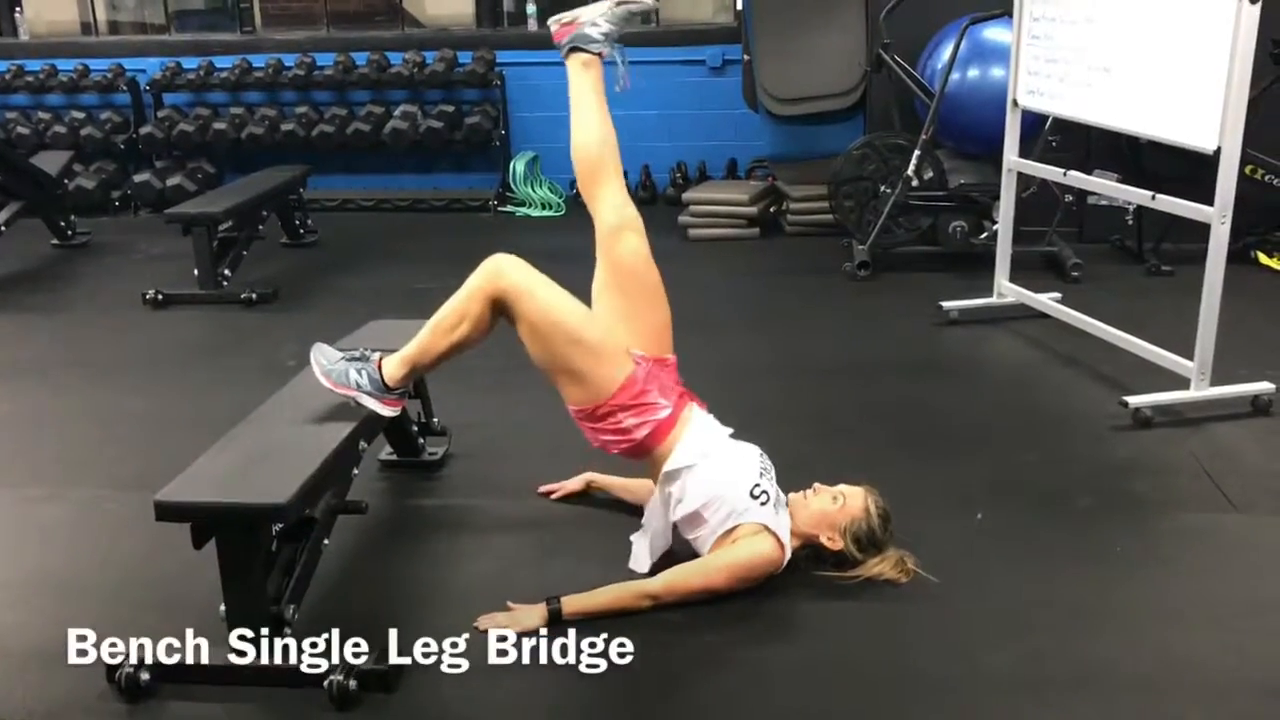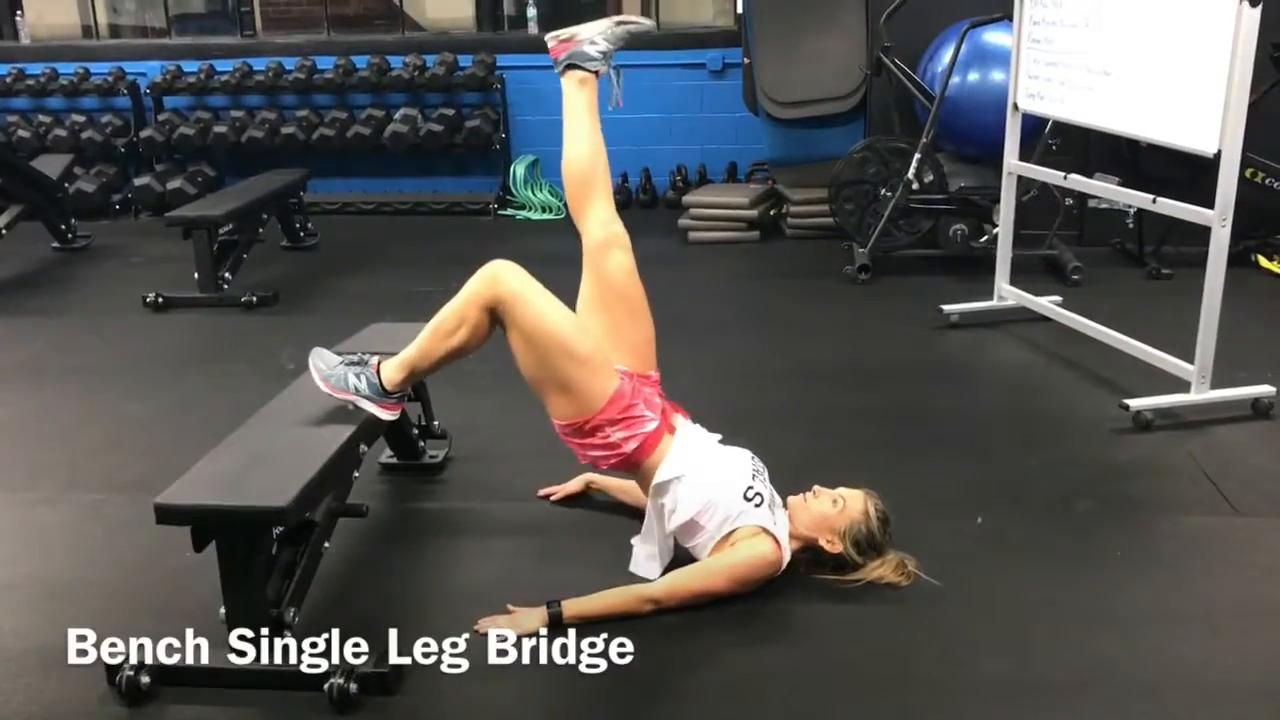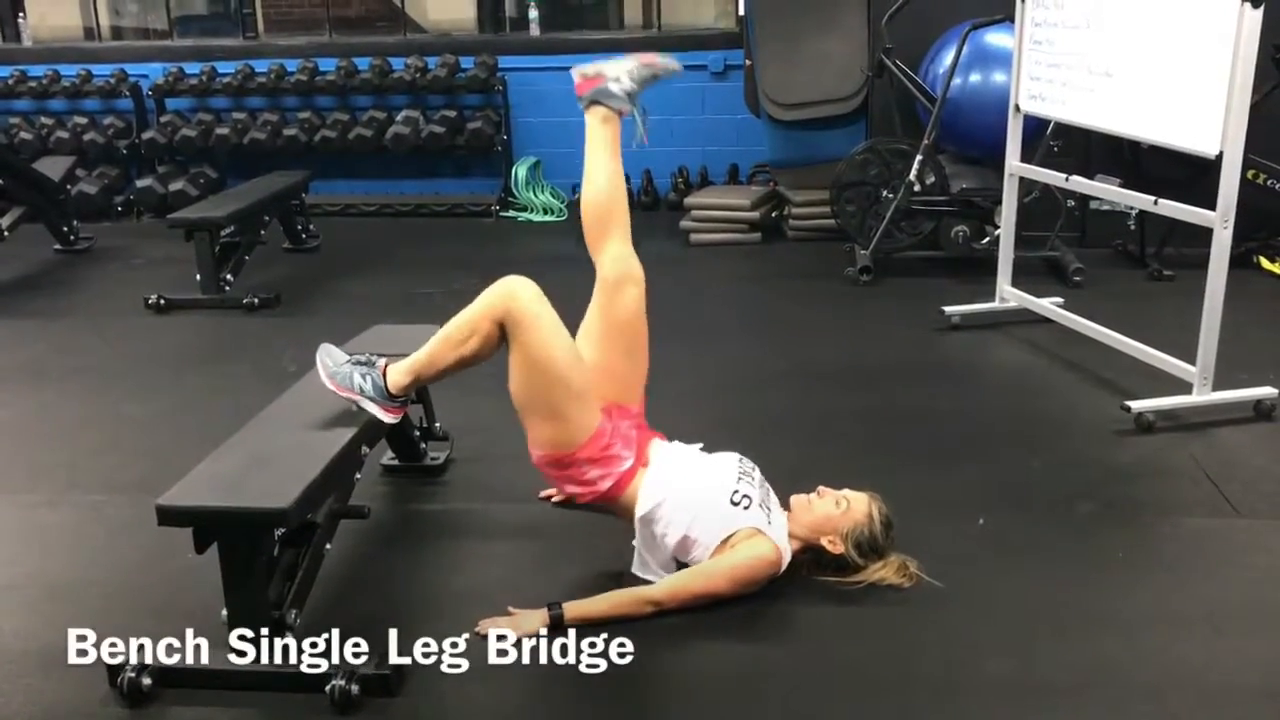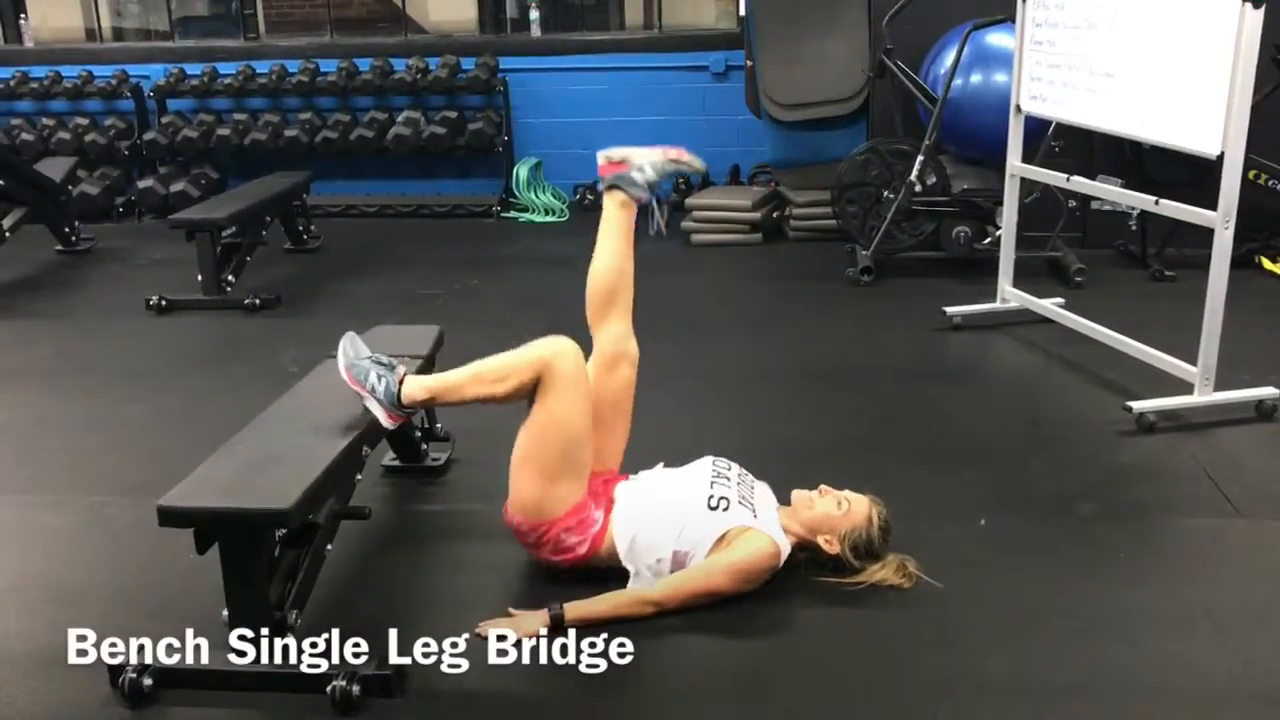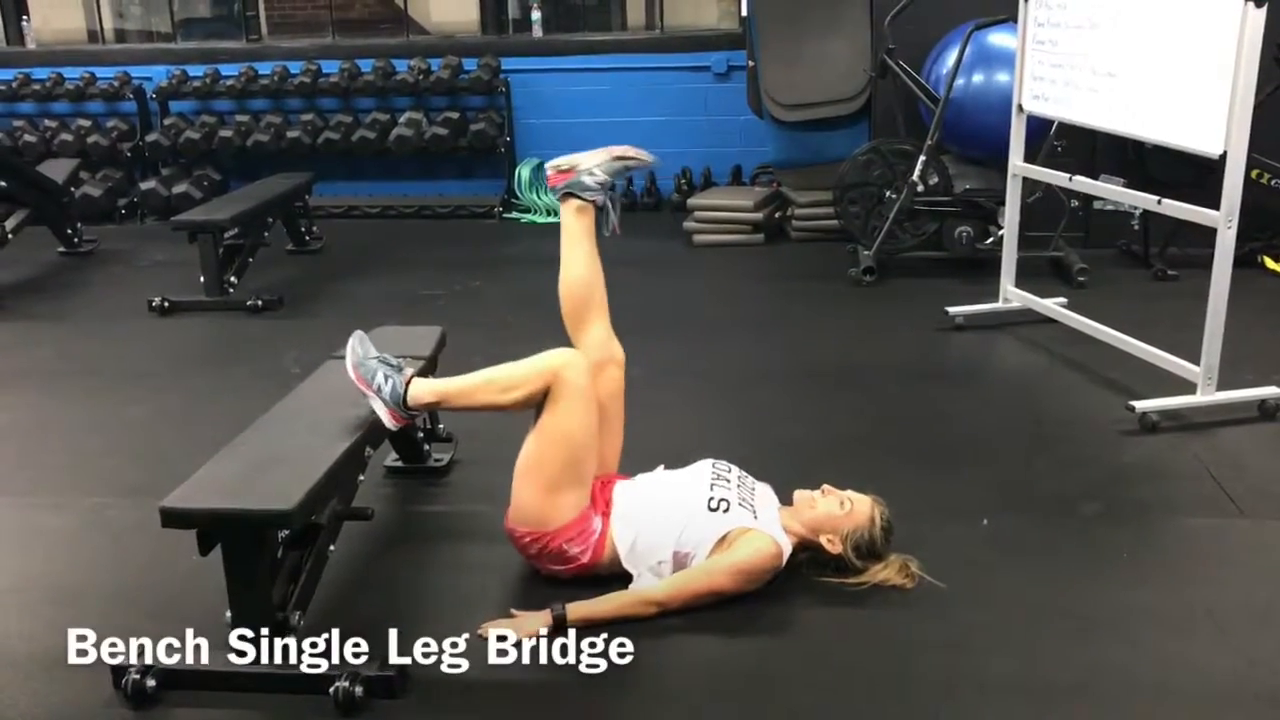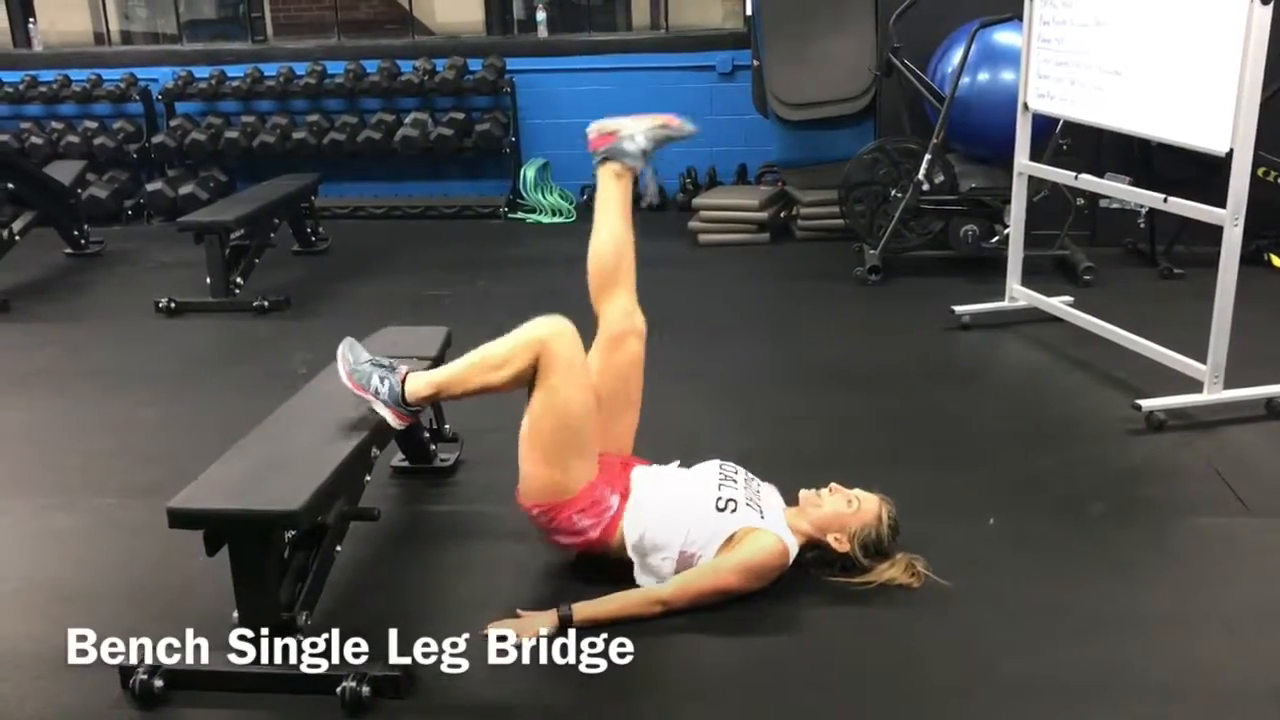
dt=0.3s
person 1, frame 1
left shoulder: (767, 550)
right shoulder: (774, 509)
left elbow: (653, 594)
left wrist: (548, 612)
left hip: (628, 402)
right hip: (643, 388)
left knee: (502, 274)
right knee: (615, 217)
left ankle: (387, 378)
person 1, frame 2
left shoulder: (765, 551)
right shoulder: (771, 513)
left elbow: (655, 596)
left wrist: (549, 615)
left hip: (616, 419)
right hip: (635, 405)
left knee: (500, 281)
right knee: (602, 234)
left ankle: (386, 383)
right ankle: (581, 72)
person 1, frame 3
left shoulder: (766, 556)
right shoulder: (765, 508)
left elbow: (657, 598)
left wrist: (552, 618)
left hip: (598, 463)
right hip: (619, 445)
left knee: (517, 295)
right knee: (619, 273)
left ankle: (390, 388)
person 1, frame 4
left shoulder: (763, 550)
right shoulder: (762, 507)
left elbow: (657, 599)
left wrist: (552, 618)
left hip: (568, 527)
right hip: (602, 495)
left knee: (559, 356)
left ankle: (404, 395)
person 1, frame 5
left shoulder: (764, 552)
right shoulder: (764, 506)
left elbow: (660, 599)
left wrist: (554, 618)
left hip: (563, 537)
right hip: (599, 502)
left knee: (570, 364)
left ankle: (409, 395)
person 1, frame 6
left shoulder: (771, 551)
right shoulder: (770, 509)
left elbow: (664, 598)
left wrist: (559, 619)
left hip: (581, 511)
right hip: (611, 481)
left knee: (555, 335)
left ankle: (407, 392)
